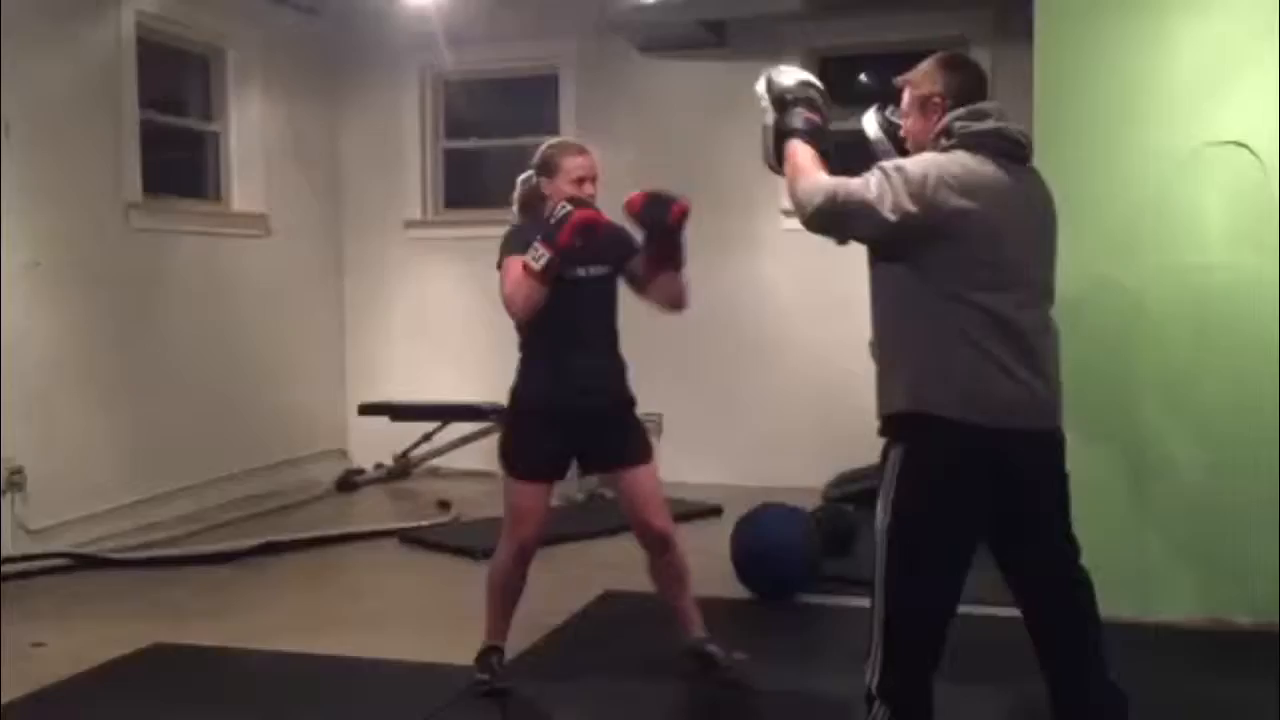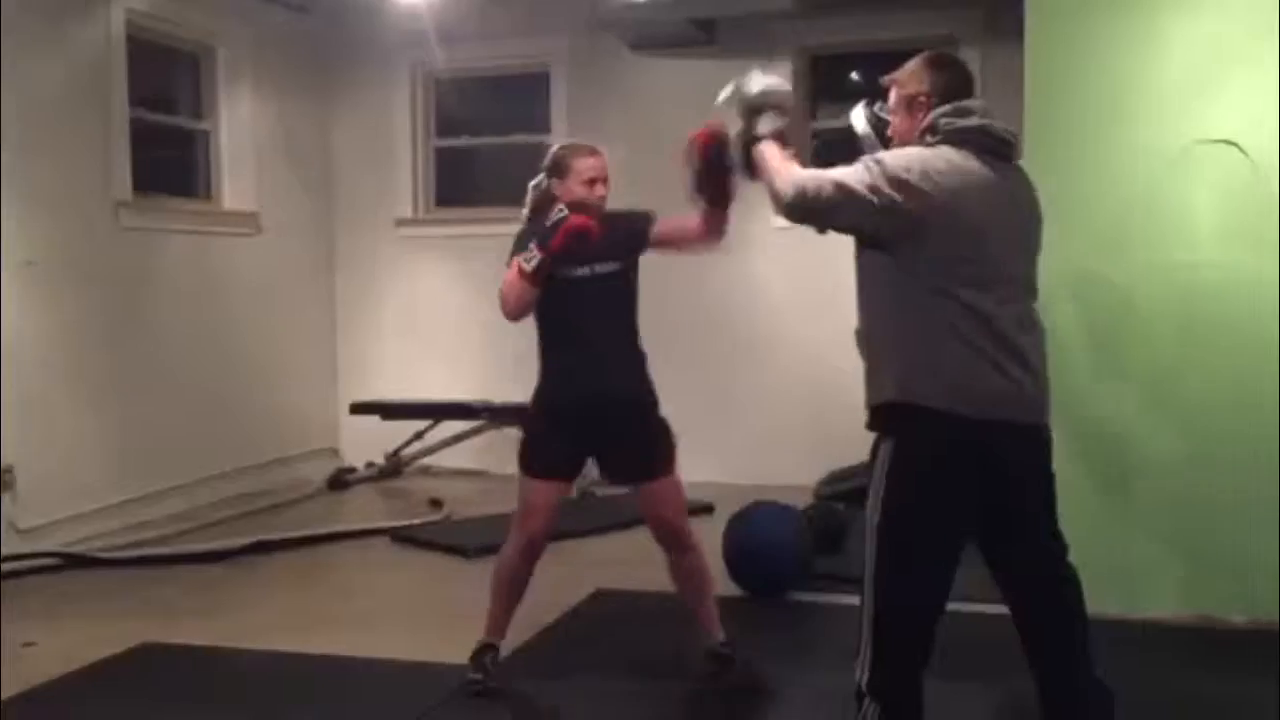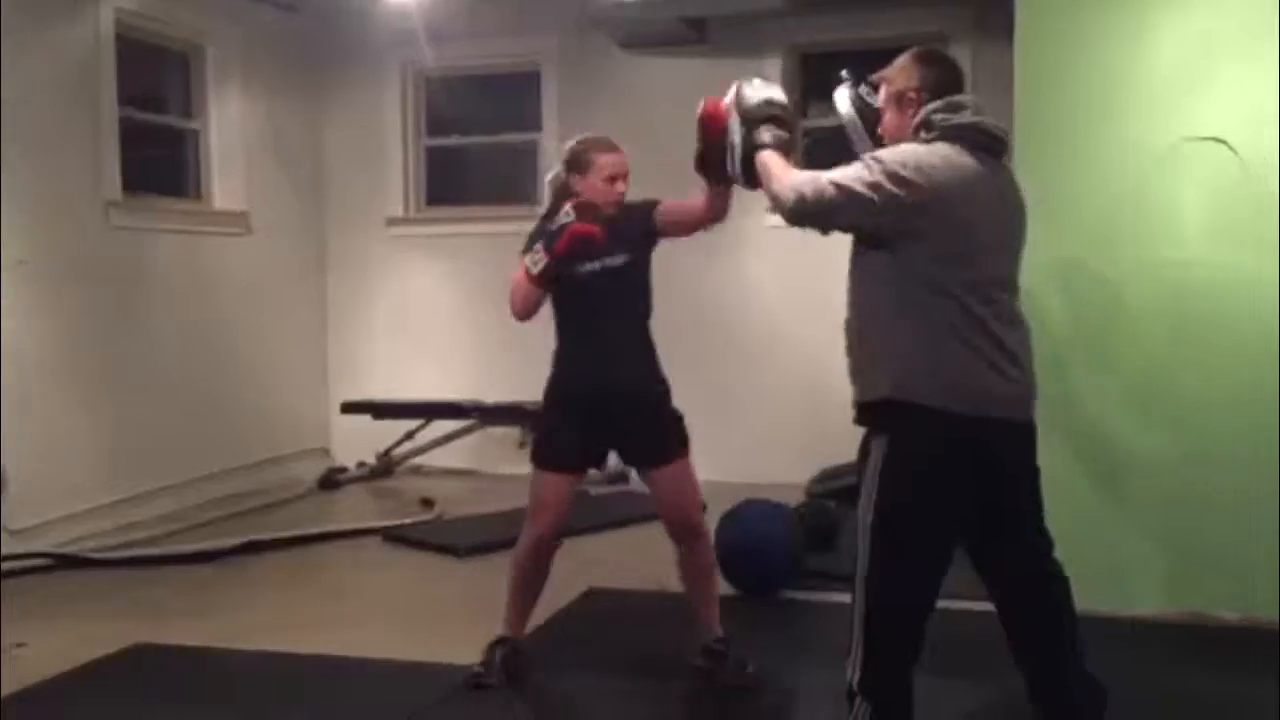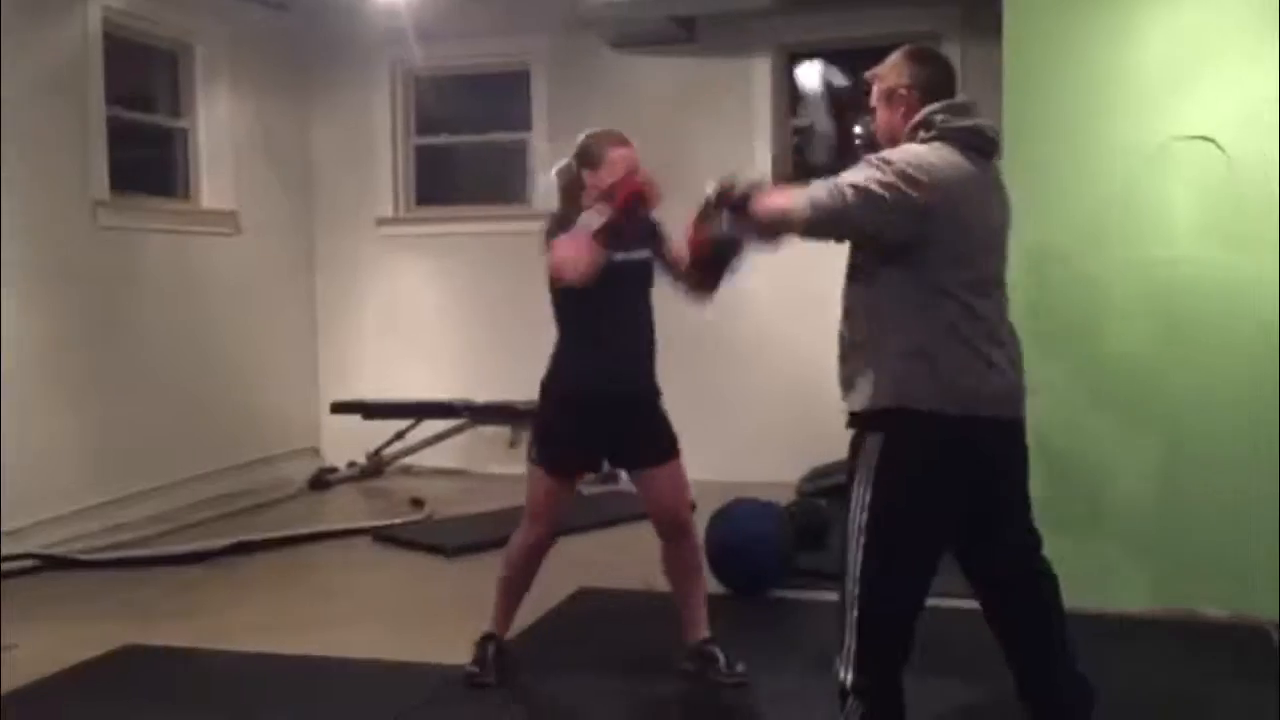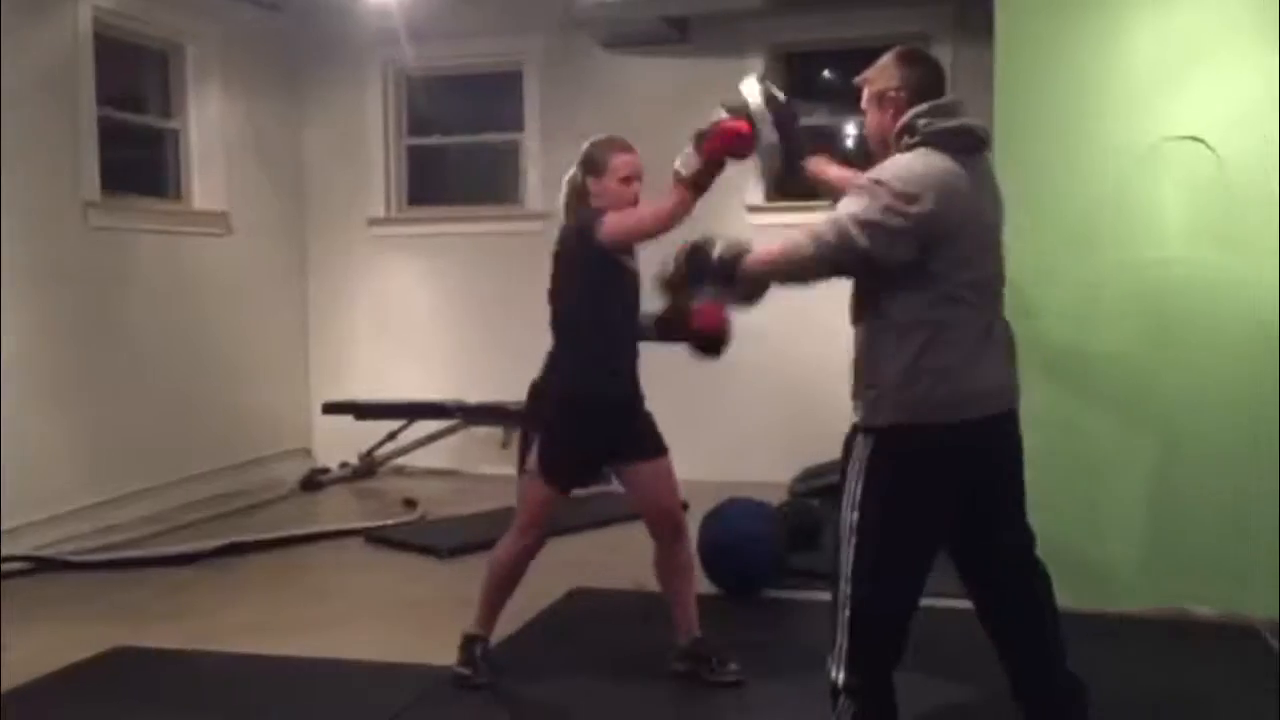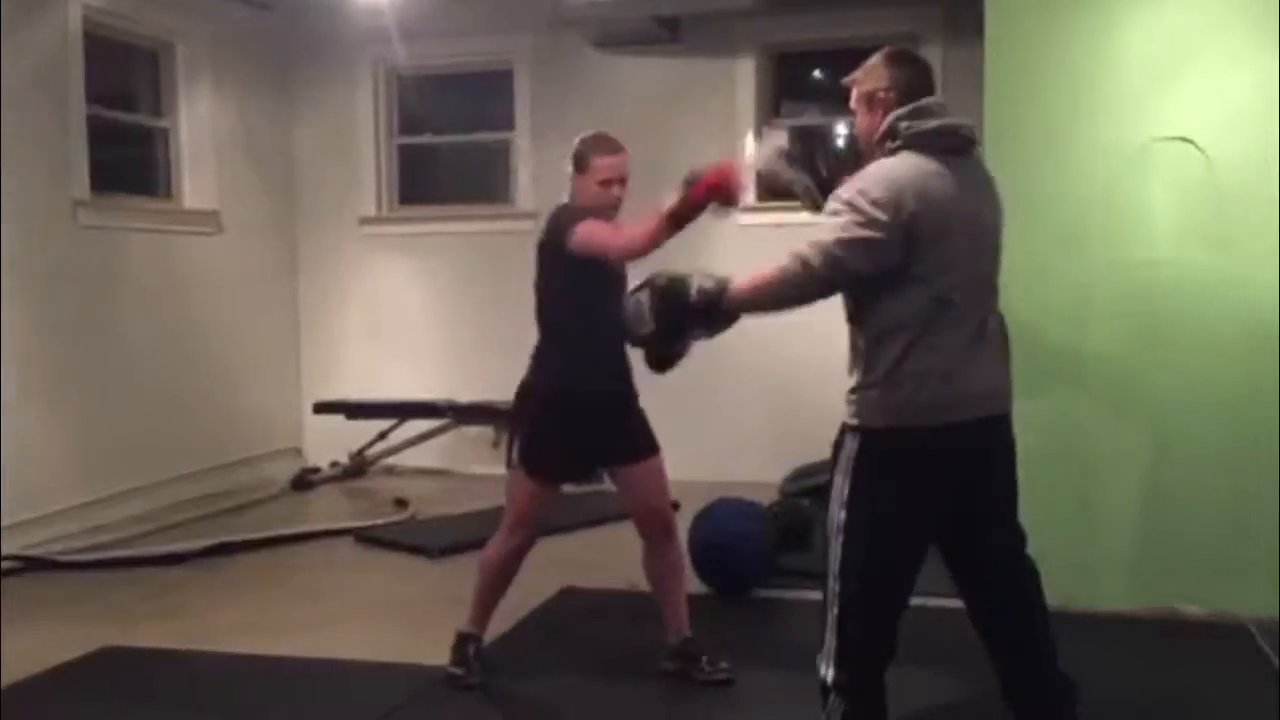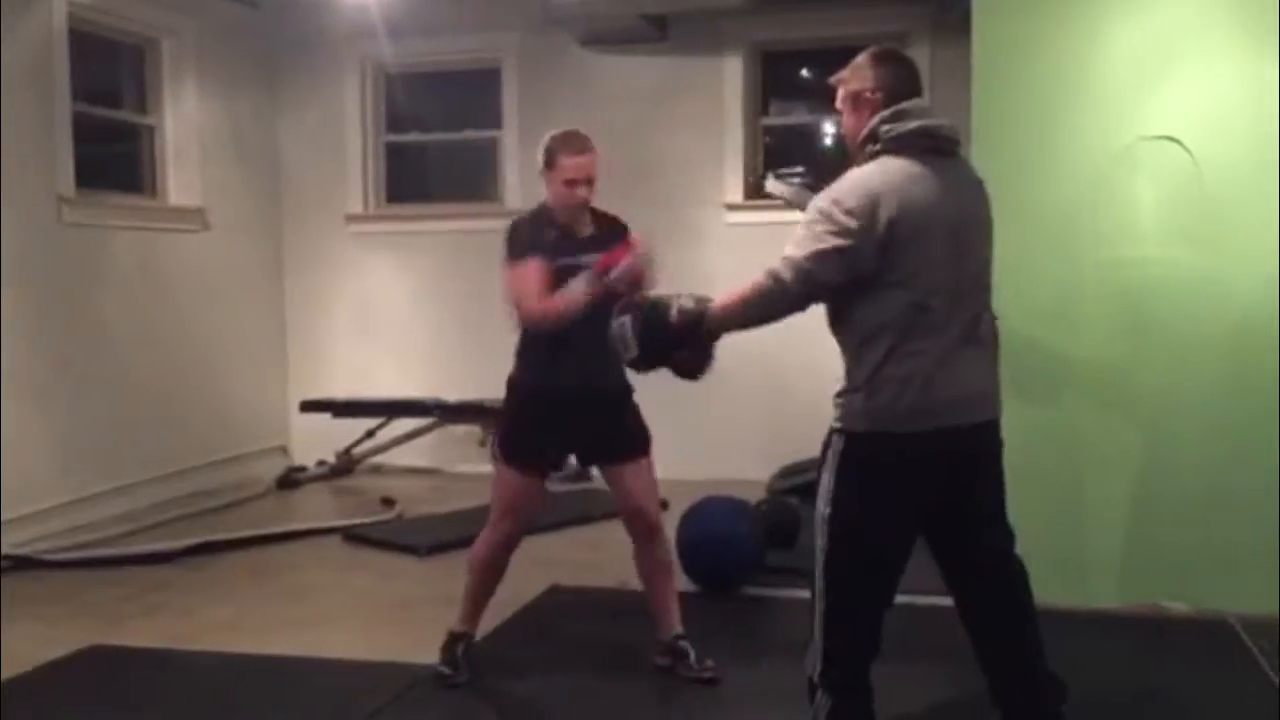
dt=0.1s
person 1, frame 1
left shoulder: (932, 179)
right shoulder: (1029, 184)
left elbow: (823, 205)
left wrist: (795, 132)
right wrist: (897, 162)
left hip: (948, 426)
right hip: (1033, 421)
left knee: (911, 596)
right knee: (1055, 581)
person 1, frame 2
left shoulder: (914, 173)
right shoulder: (1013, 181)
left elbow: (799, 194)
left wrist: (763, 136)
right wrist: (882, 162)
left hip: (934, 421)
right hip: (1020, 417)
left knee: (900, 593)
right knee: (1041, 577)
person 1, frame 3
left shoulder: (914, 168)
right shoulder: (995, 176)
left elbow: (803, 197)
left wrist: (764, 143)
right wrist: (872, 154)
left hip: (925, 416)
right hip: (1005, 413)
left knee: (891, 588)
right knee: (1028, 573)
person 1, frame 4
left shoulder: (914, 169)
right shoulder: (979, 173)
left elbow: (813, 210)
left wrist: (746, 201)
left hip: (919, 417)
right hip: (994, 411)
left knee: (882, 587)
right knee: (1016, 572)
person 1, frame 5
left shoulder: (909, 177)
right shoulder: (974, 174)
left elbow: (826, 250)
left wrist: (733, 265)
right wrist: (804, 156)
left hip: (913, 420)
right hip: (989, 414)
left knee: (875, 588)
right knee: (1010, 572)
person 1, frame 6
left shoulder: (891, 183)
right shoulder: (972, 176)
left elbow: (811, 271)
left wrist: (717, 299)
left hip: (902, 423)
right hip: (982, 415)
left knee: (863, 588)
right knee: (1000, 571)
person 1, frame 7
left shoulder: (866, 189)
right shoulder: (965, 180)
left elbow: (789, 285)
left wrist: (704, 318)
right wrist: (821, 204)
left hip: (888, 426)
right hip: (971, 417)
left knee: (850, 587)
right knee: (990, 573)
person 2, frame 1
left shoulder: (612, 239)
right shoulder: (526, 236)
left elbow: (672, 300)
right elbow: (519, 305)
left wrist: (668, 244)
right wrist: (554, 245)
left hip: (608, 405)
right hip: (541, 410)
left knee: (657, 531)
right knee: (520, 538)
left ankle: (698, 642)
right ankle: (493, 649)
person 2, frame 2
left shoulder: (623, 230)
right shoulder: (532, 237)
left elbow: (707, 231)
right elbow: (513, 306)
left wrist: (714, 184)
right wrist: (548, 248)
left hip: (628, 404)
right hip: (559, 409)
left knee: (676, 532)
right knee: (529, 534)
left ankle: (718, 644)
right ankle: (490, 646)
person 2, frame 3
left shoulder: (637, 221)
right shoulder: (550, 232)
left elbow: (712, 210)
right elbow: (521, 306)
left wrist: (715, 161)
right wrist: (552, 246)
left hip: (644, 397)
right hip: (576, 400)
left knee: (689, 525)
right knee: (543, 530)
left ankle: (714, 643)
right ankle: (508, 642)
person 2, frame 4
left shoulder: (641, 225)
right shoulder: (570, 225)
left elbow: (692, 275)
right elbow: (574, 272)
right wrist: (605, 212)
left hip: (635, 398)
right hip: (572, 399)
left knee: (678, 522)
right knee: (538, 530)
left ankle: (699, 644)
right ankle: (494, 639)
person 2, frame 5
left shoulder: (621, 236)
right shoulder: (584, 225)
right elbow: (653, 220)
left wrist: (680, 321)
right wrist: (701, 162)
left hip: (621, 403)
right hip: (565, 404)
left knee: (669, 522)
right knee: (528, 535)
left ankle: (691, 645)
right ankle: (477, 639)
person 2, frame 6
left shoulder: (607, 239)
right shoulder: (564, 226)
right elbow: (628, 244)
right wrist: (688, 203)
left hip: (614, 400)
right hip: (553, 402)
left knee: (659, 521)
right knee: (517, 533)
left ankle: (681, 644)
right ankle: (470, 639)
person 2, frame 7
left shoulder: (613, 231)
right shoulder: (528, 233)
left elbow: (639, 300)
right elbow: (534, 313)
right wrist: (596, 282)
left hip: (604, 399)
right hip: (537, 400)
left knee: (646, 520)
right knee: (504, 531)
left ankle: (671, 641)
right ankle: (461, 636)
